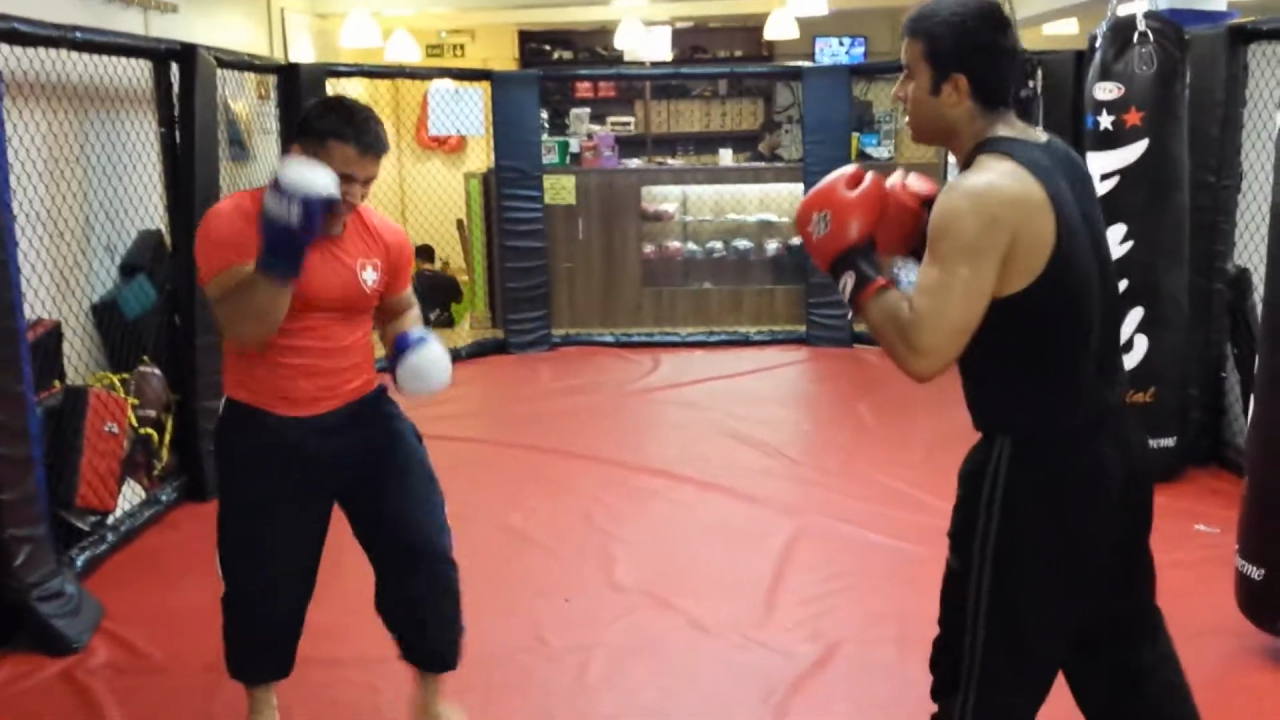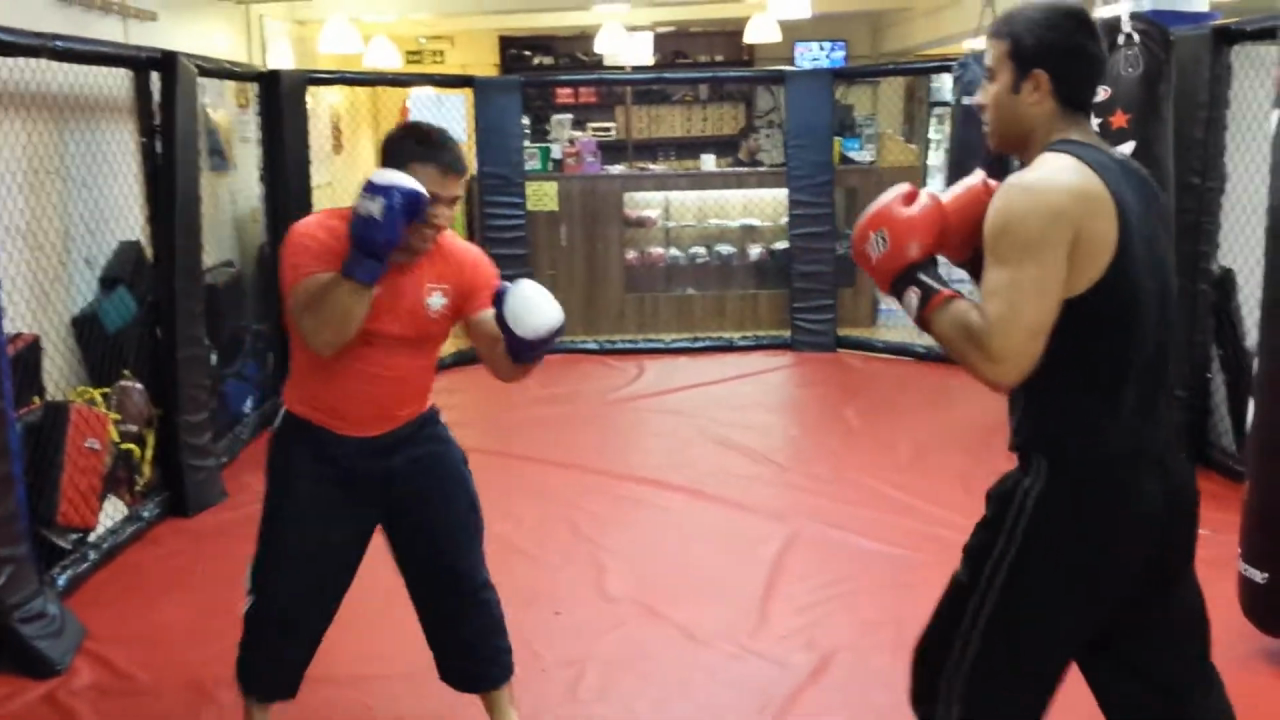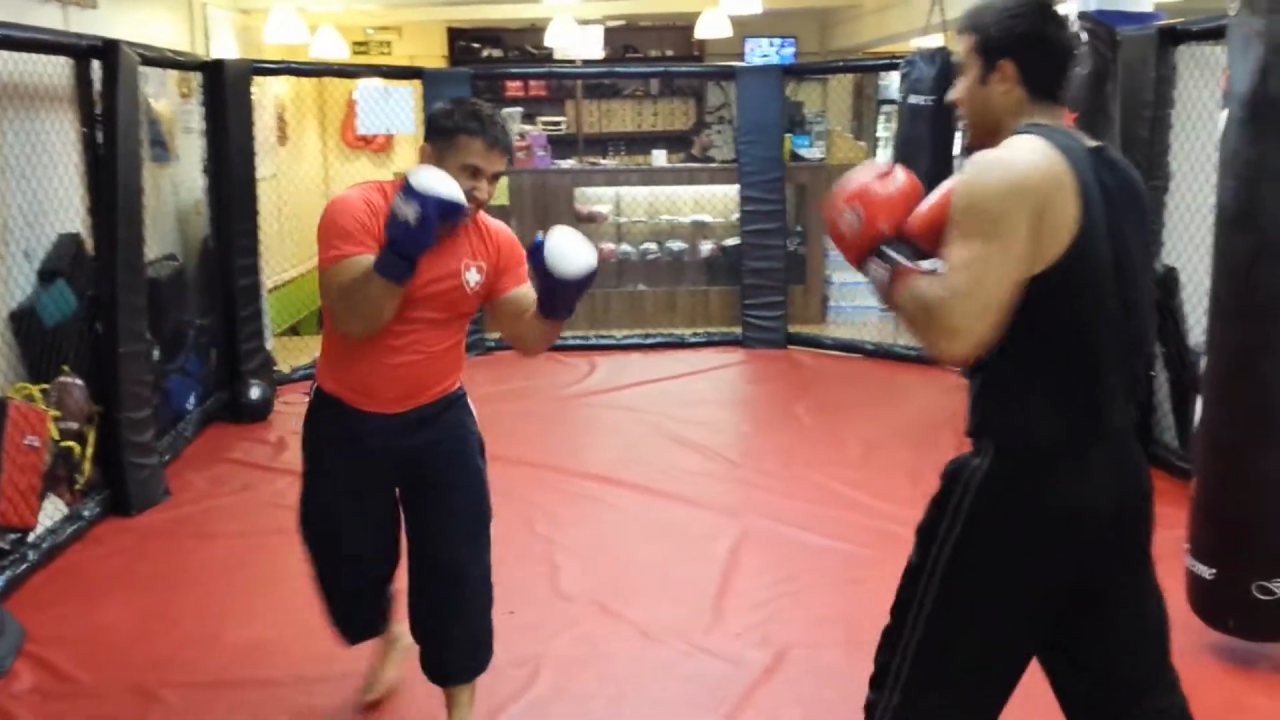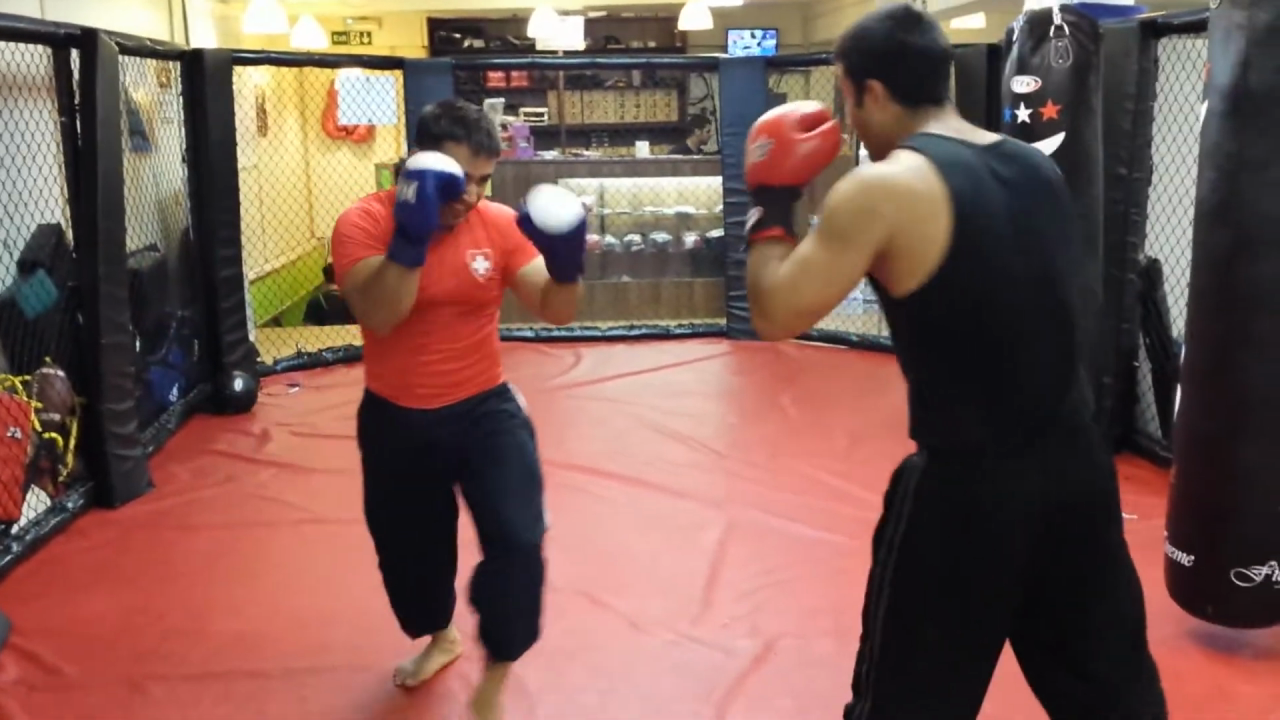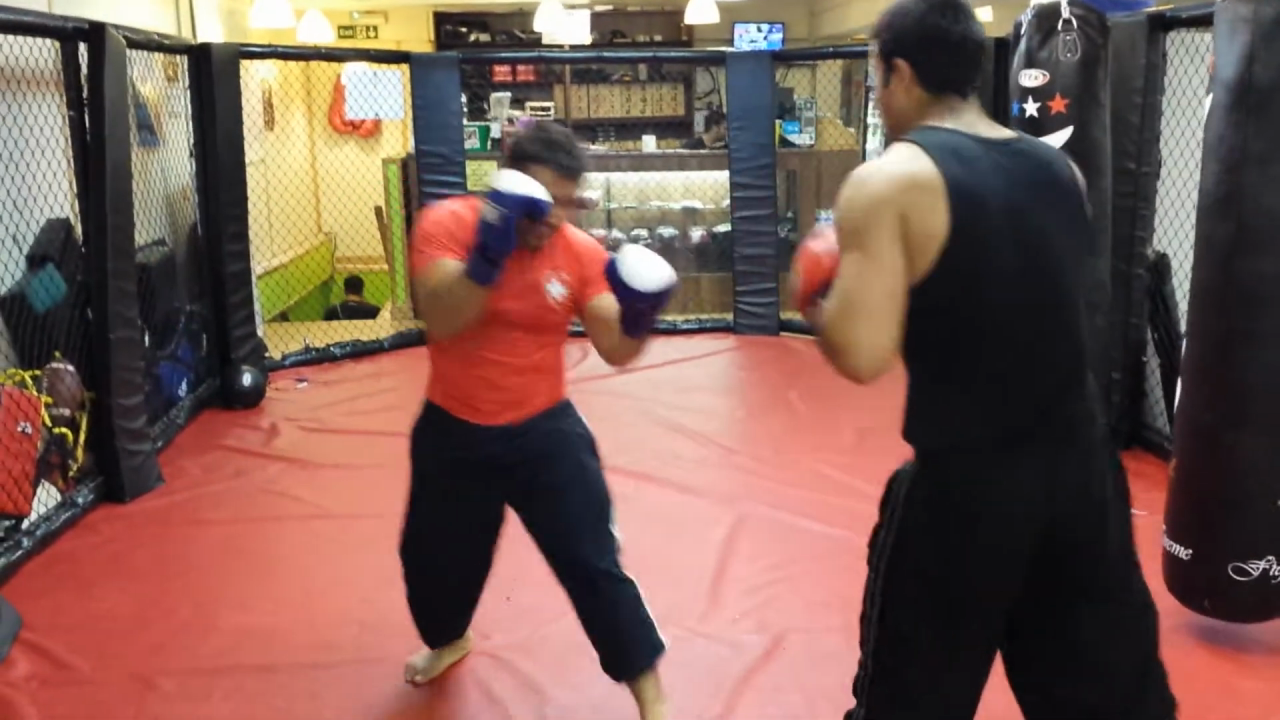
dt=0.3s
person 1, frame 1
left shoulder: (982, 195)
right shoulder: (1054, 157)
left elbow: (922, 350)
left wrist: (850, 264)
right wrist: (935, 230)
left hip: (1034, 467)
right hip: (1105, 447)
right knee: (1126, 654)
person 1, frame 2
left shoulder: (1038, 190)
right shoulder: (1131, 181)
left elbow: (1002, 358)
left wrist: (914, 279)
right wrist: (990, 253)
left hip: (1073, 494)
right hip: (1156, 480)
person 1, frame 3
left shoulder: (1001, 171)
right shoulder: (1116, 174)
left elbow: (953, 334)
left wrist: (883, 254)
left hip: (1022, 481)
right hip: (1113, 472)
person 1, frame 4
left shoulder: (881, 191)
right shoulder: (1038, 169)
left elbow: (775, 314)
left wrist: (770, 200)
left hip: (969, 487)
right hip: (1075, 465)
person 1, frame 5
left shoulder: (888, 182)
right shoulder: (1059, 170)
left elbow: (860, 355)
left wrist: (819, 298)
left hip: (963, 492)
right hip: (1079, 470)
person 2, frame 1
left shoulder: (385, 237)
right shoulder: (231, 222)
left elbow: (398, 313)
right elbow: (246, 330)
left wrist: (413, 344)
right wrist: (284, 248)
left hip: (363, 418)
right hip: (265, 433)
left knee: (424, 556)
right knee: (264, 583)
person 2, frame 2
left shoulder: (464, 264)
right shoulder: (315, 239)
left elbow: (504, 364)
right elbow: (319, 338)
left wrist: (529, 343)
right wrist: (368, 252)
left hip: (414, 441)
right hip: (318, 446)
left knee: (459, 582)
right knee: (285, 590)
person 2, frame 3
left shoulder: (494, 241)
right shoulder: (356, 211)
left elbow: (528, 337)
right elbow: (353, 321)
left wrist: (559, 303)
right wrist: (404, 247)
left hip: (437, 419)
right hip: (346, 420)
left knee: (457, 568)
right knee: (346, 556)
right ankle: (386, 639)
person 2, frame 4
left shoulder: (501, 226)
right shoulder: (366, 220)
left elbow: (555, 310)
right elbow: (380, 318)
left wrist: (566, 259)
right wrist: (412, 235)
left hip: (483, 411)
right hip: (395, 420)
left knee: (516, 540)
right knee: (407, 545)
right ankle: (437, 636)
person 2, frame 5
left shoulder: (581, 252)
right shoulder: (446, 224)
left elbow: (616, 351)
right elbow: (440, 322)
left wrist: (638, 314)
right wrist: (489, 251)
left hip: (544, 430)
right hip: (454, 431)
left knee: (593, 566)
right knee: (434, 558)
right ankle: (447, 642)
